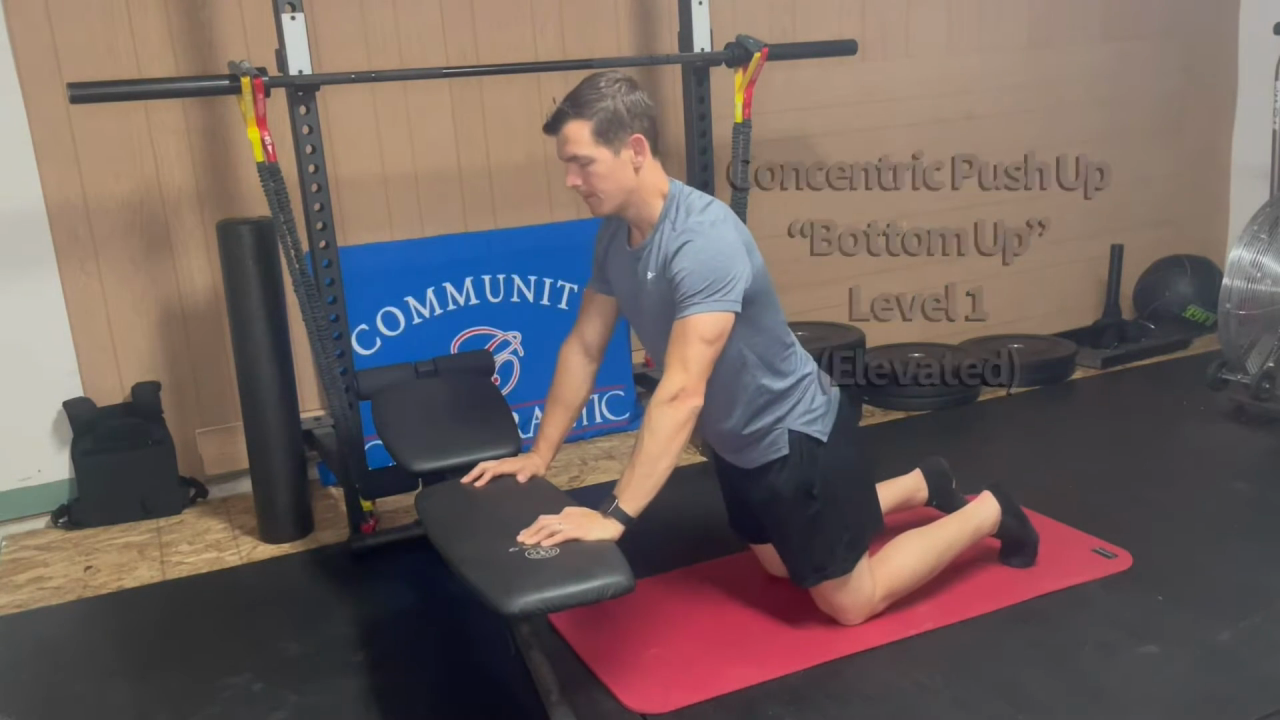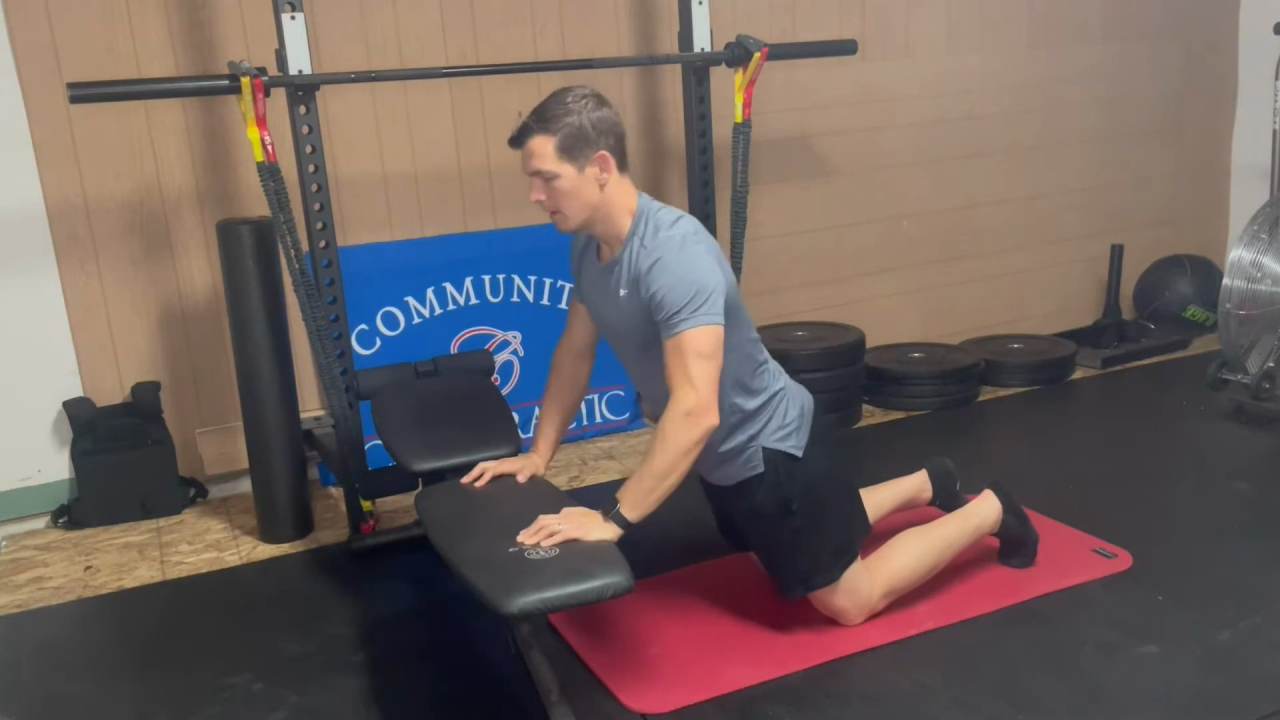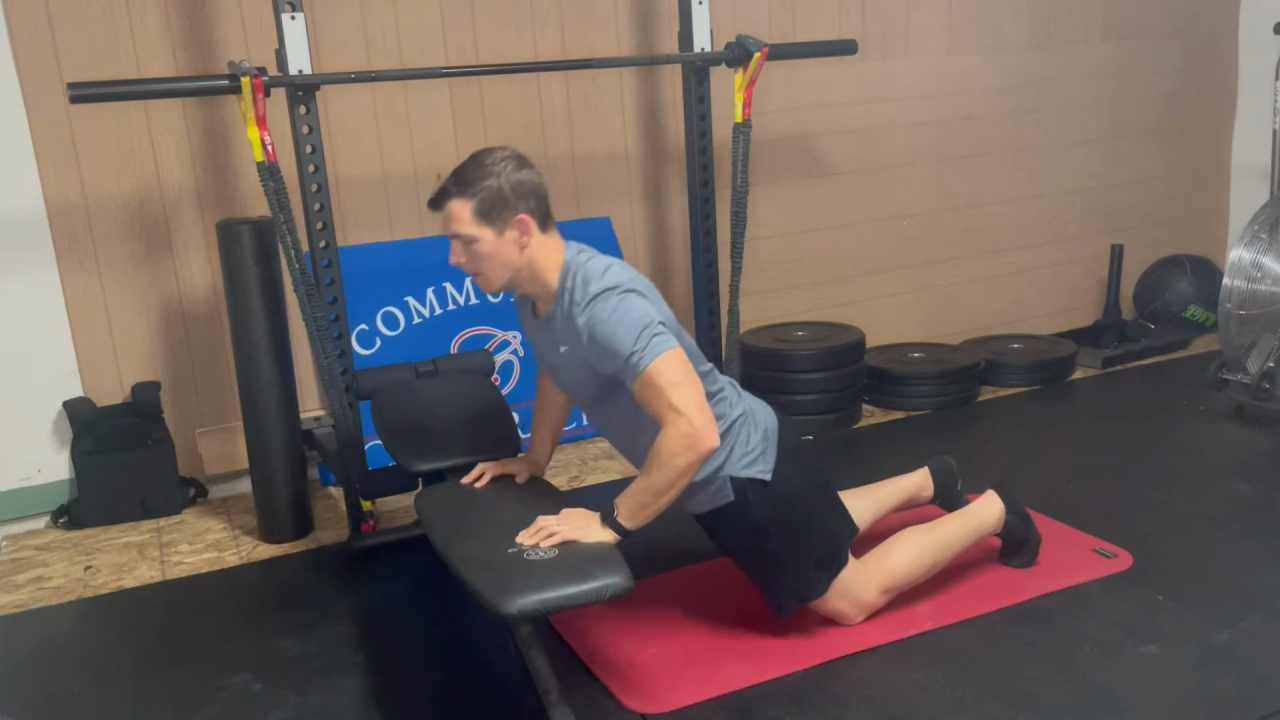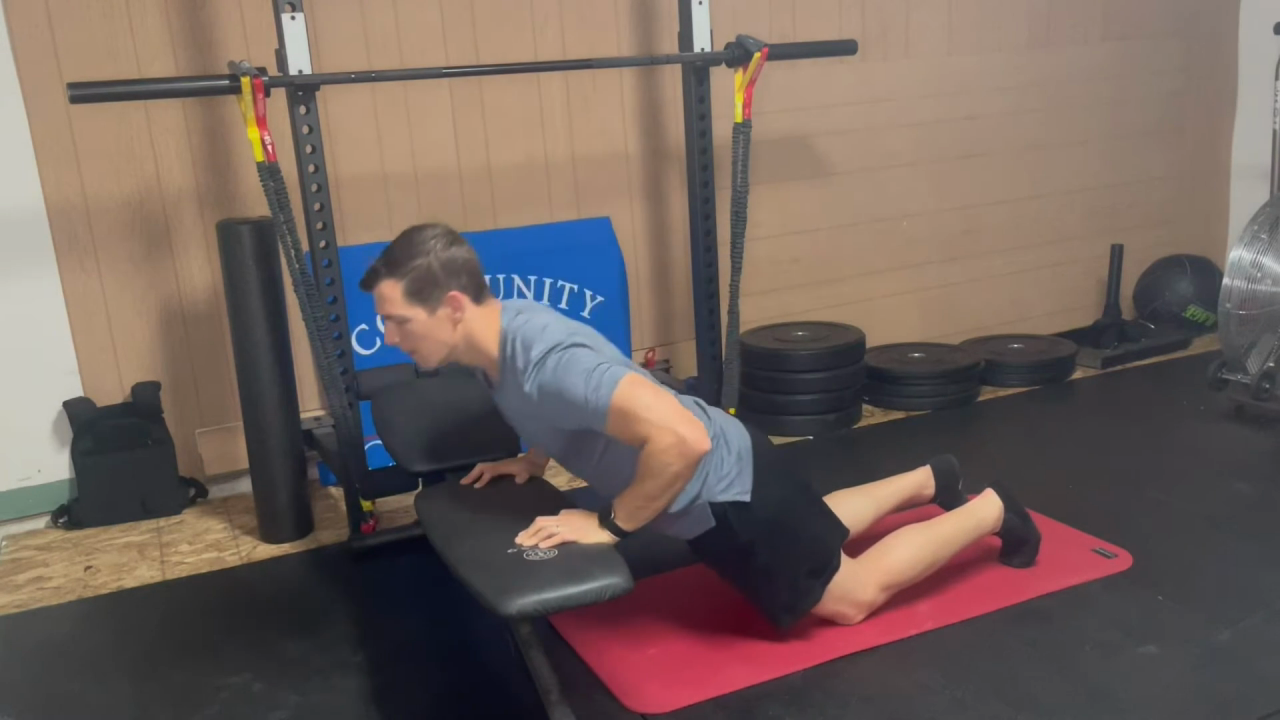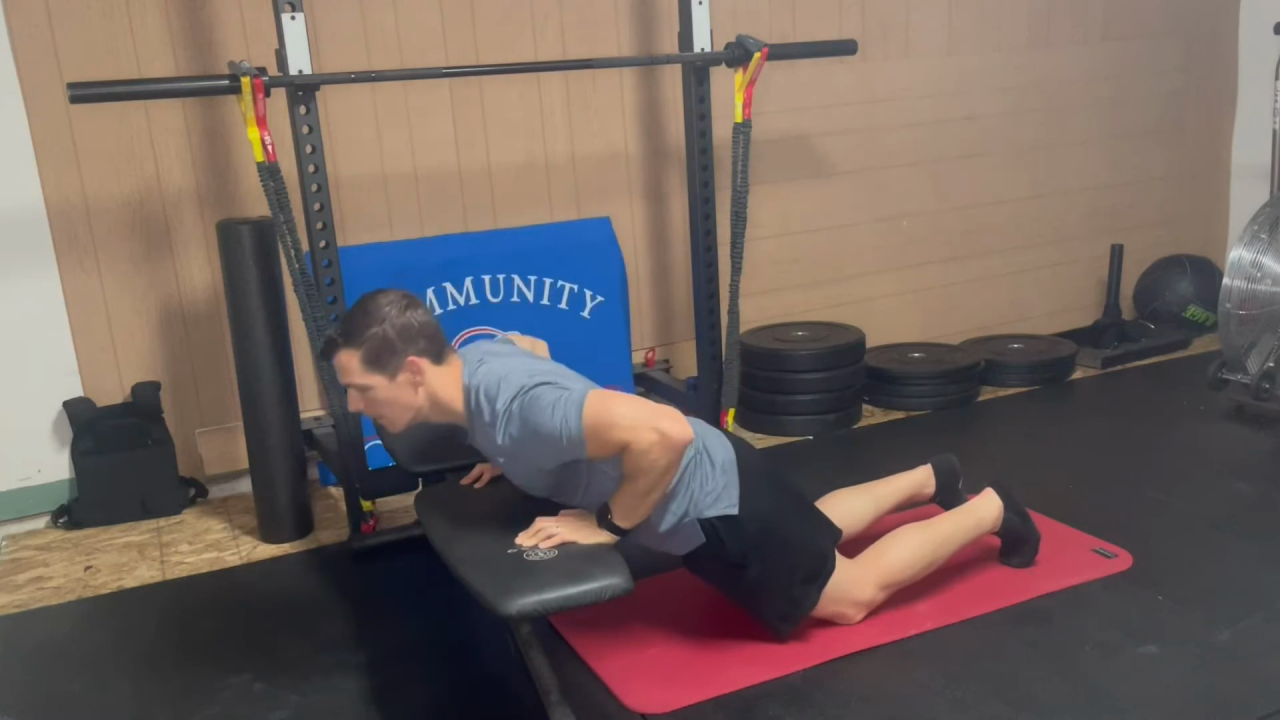
dt=0.4s
person 1, frame 1
left shoulder: (704, 238)
right shoulder: (616, 235)
left elbow: (682, 395)
right elbow: (583, 348)
left wrist: (615, 516)
right wrist: (539, 454)
left hip: (796, 432)
right hip: (740, 439)
left knee: (848, 600)
right knee: (782, 565)
left ankle: (988, 513)
right ankle: (921, 485)
person 1, frame 2
left shoulder: (674, 255)
right shoulder: (591, 246)
left elbow: (695, 412)
right elbow: (574, 353)
left wrist: (614, 520)
right wrist: (538, 455)
left hip: (773, 448)
right hip: (727, 456)
left knee: (848, 601)
right knee: (782, 568)
left ankle: (989, 511)
right ankle: (924, 485)
person 1, frame 3
left shoulder: (605, 303)
right shoulder: (537, 290)
left elbow: (693, 434)
right elbow: (559, 375)
left wrist: (610, 524)
right wrist: (531, 460)
left hip: (744, 469)
right hip: (718, 475)
left knee: (849, 599)
right knee: (811, 546)
left ankle: (991, 512)
right ankle: (925, 484)
person 1, frame 4
left shoulder: (545, 360)
right shoulder: (502, 329)
left elbow: (683, 441)
left wrist: (607, 525)
right wrist: (529, 461)
left hip: (724, 488)
right hip: (717, 481)
left knee: (849, 596)
right knee: (814, 542)
left ankle: (989, 510)
right ankle: (927, 481)
person 1, frame 5
left shoulder: (511, 407)
right shoulder: (475, 362)
left elbow: (665, 433)
right elbow: (535, 346)
left wrist: (606, 523)
right wrist: (516, 466)
left hip: (715, 502)
right hip: (706, 484)
left knee: (849, 595)
right knee: (812, 538)
left ankle: (990, 509)
right ankle: (927, 479)
